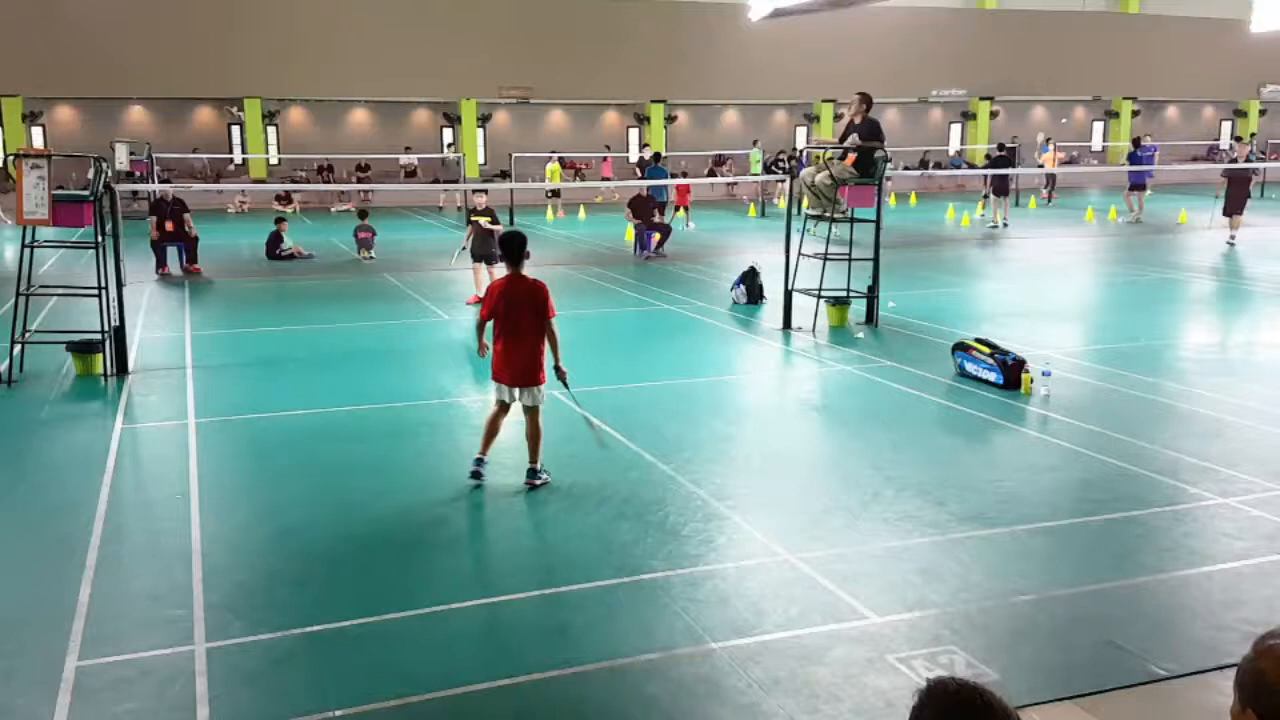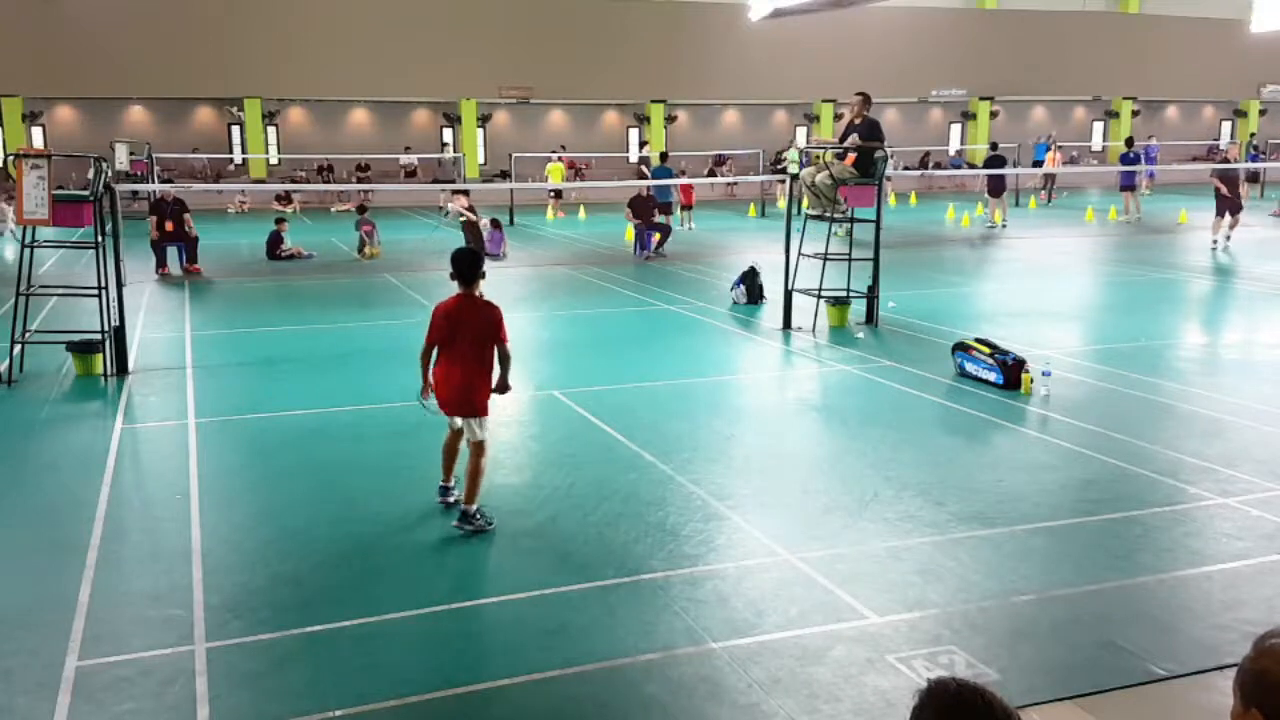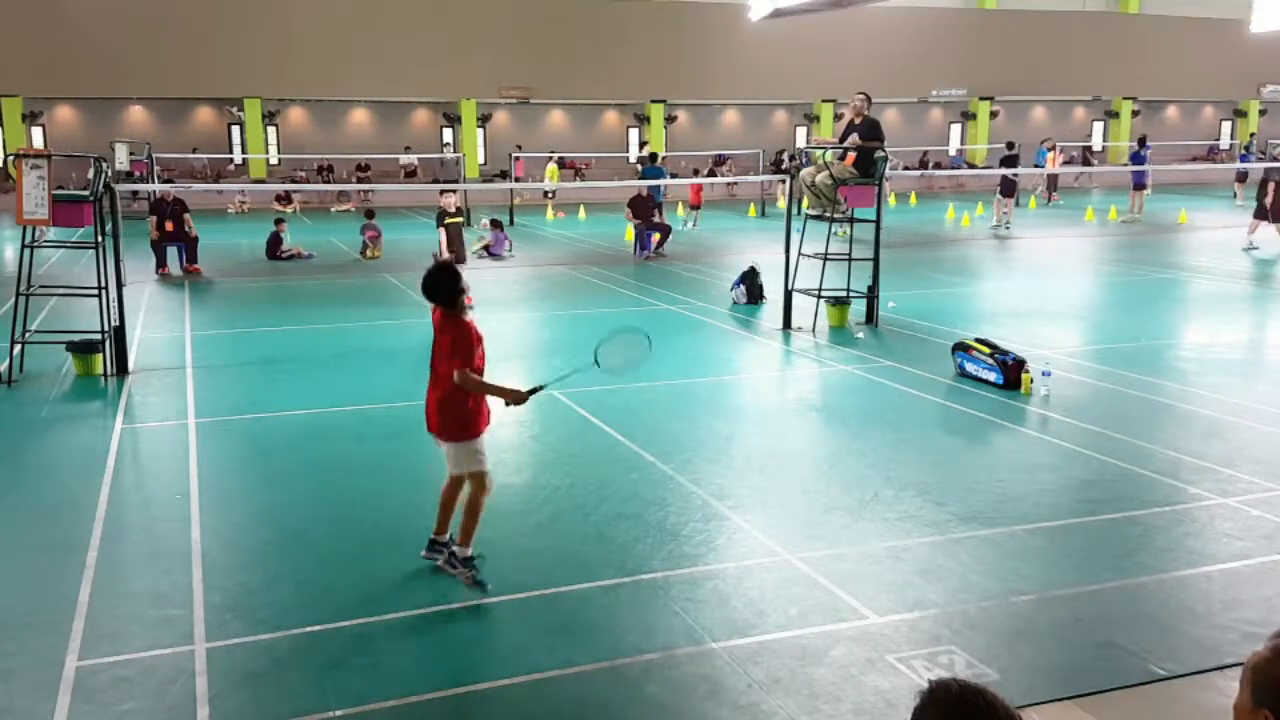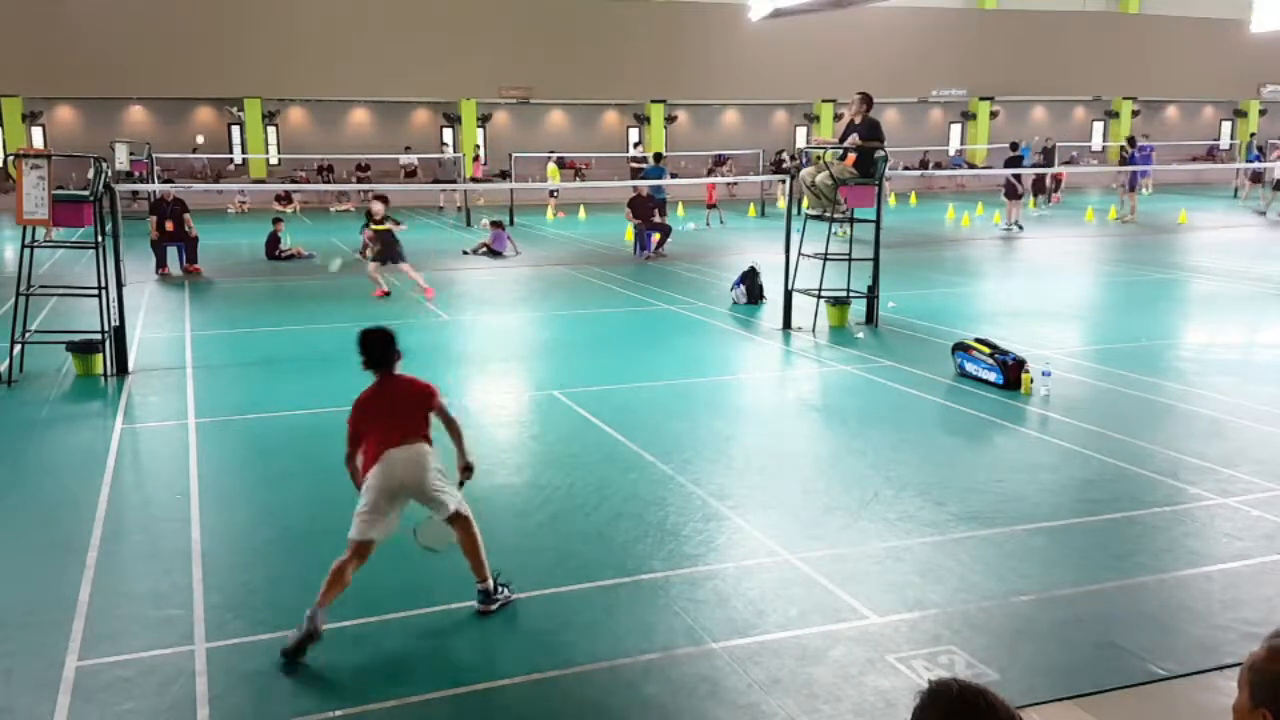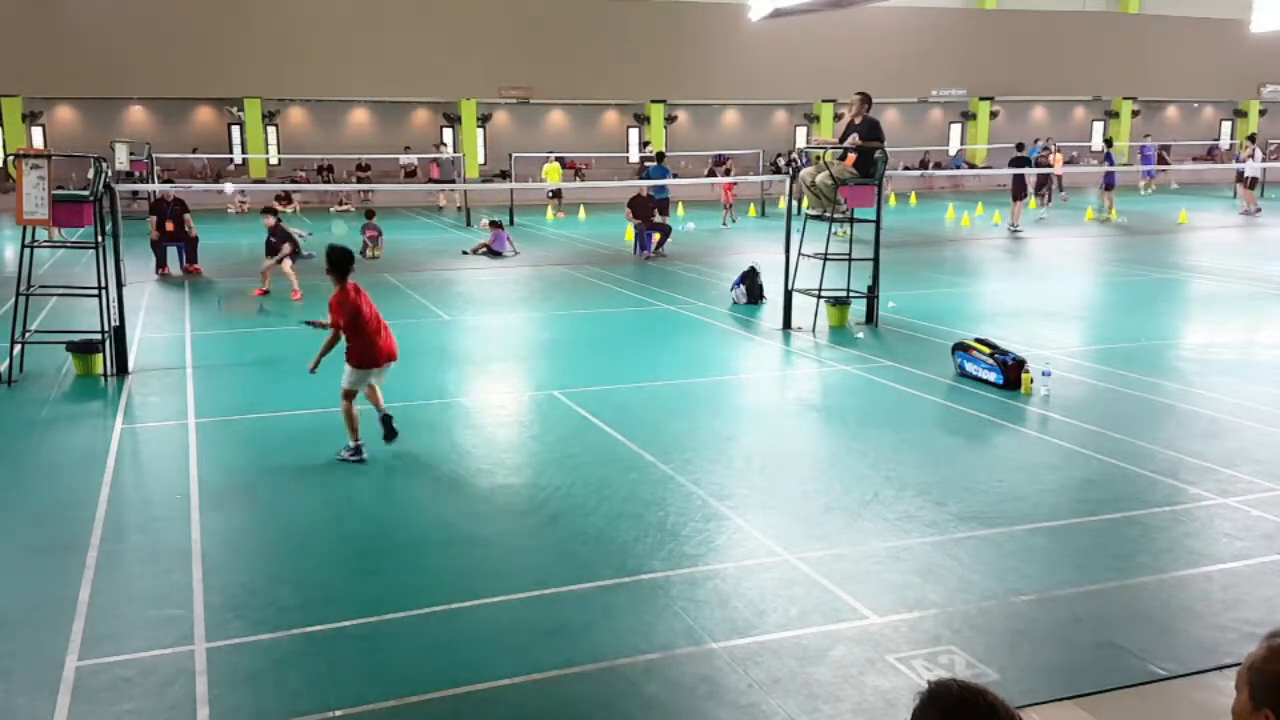
dt=1s
person 1, frame 1
left shoulder: (494, 289)
right shoulder: (538, 289)
left elbow: (481, 323)
right elbow: (549, 328)
left wrist: (480, 343)
right wrist: (557, 362)
left hip: (503, 362)
right hip: (531, 364)
left knee: (500, 409)
right knee: (533, 416)
left ankle: (480, 460)
right ankle: (534, 471)
person 1, frame 2
left shoulder: (442, 309)
right shoulder: (490, 311)
left elbow: (426, 350)
right elbow: (503, 352)
left wrist: (425, 380)
right wrist: (503, 378)
left hip: (445, 386)
right hip: (473, 389)
left knee: (455, 432)
right knee: (478, 449)
left ankle: (446, 487)
right ankle: (469, 511)
person 1, frame 3
left shoulder: (440, 313)
right shoulder: (465, 330)
left elbow: (441, 275)
right elbow: (462, 379)
right wrist: (506, 392)
left hip: (439, 412)
right hip: (460, 418)
left knee: (458, 475)
right knee: (479, 484)
left ankle: (438, 542)
right ankle: (460, 555)
person 1, frame 4
left shoulder: (362, 403)
right shoulder: (421, 389)
left elbow: (351, 457)
right elbow: (451, 424)
left wrist: (361, 485)
right wrist: (465, 460)
left hip: (381, 472)
right hip: (418, 462)
left knee: (354, 556)
right knee: (463, 520)
left ankle: (313, 622)
right ankle: (488, 592)
person 1, frame 5
left shoulder: (338, 300)
right shoulder: (356, 290)
left elbow: (336, 334)
left wrist: (317, 359)
right wrist: (326, 323)
left hip: (364, 354)
right hip: (388, 350)
left knee: (347, 397)
right knee: (369, 385)
left ankle: (356, 447)
right ankle: (384, 414)
